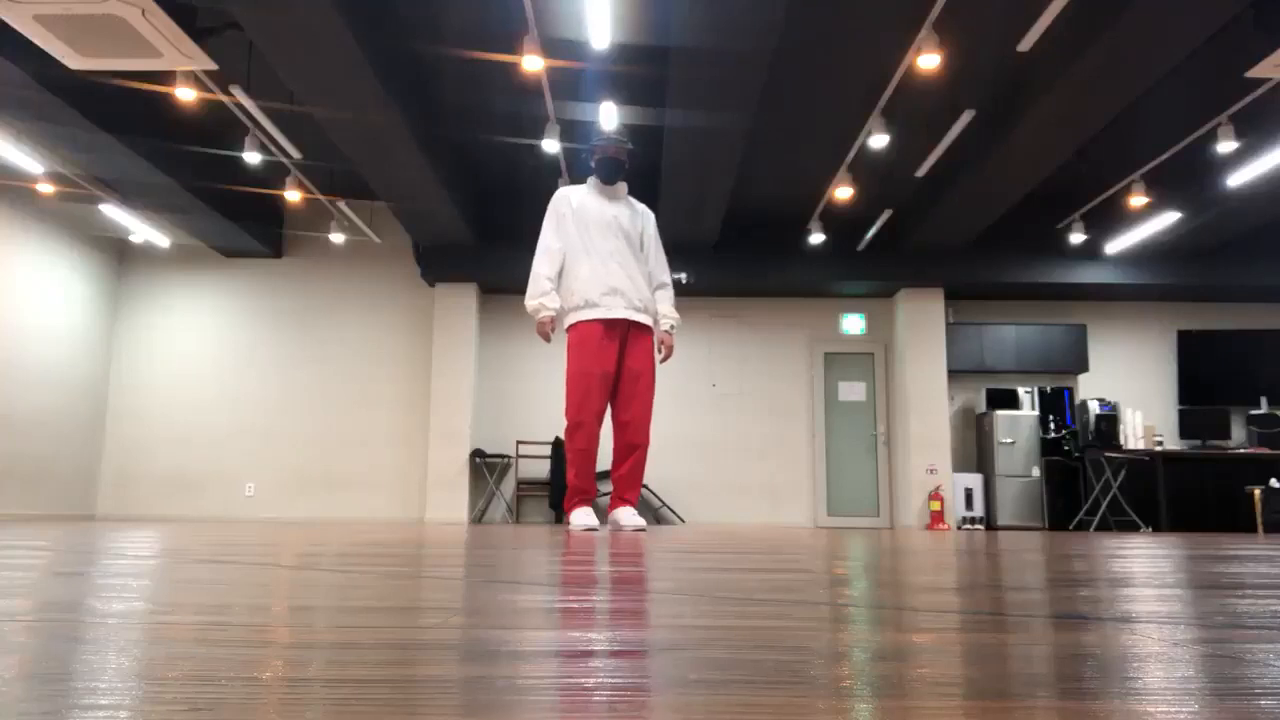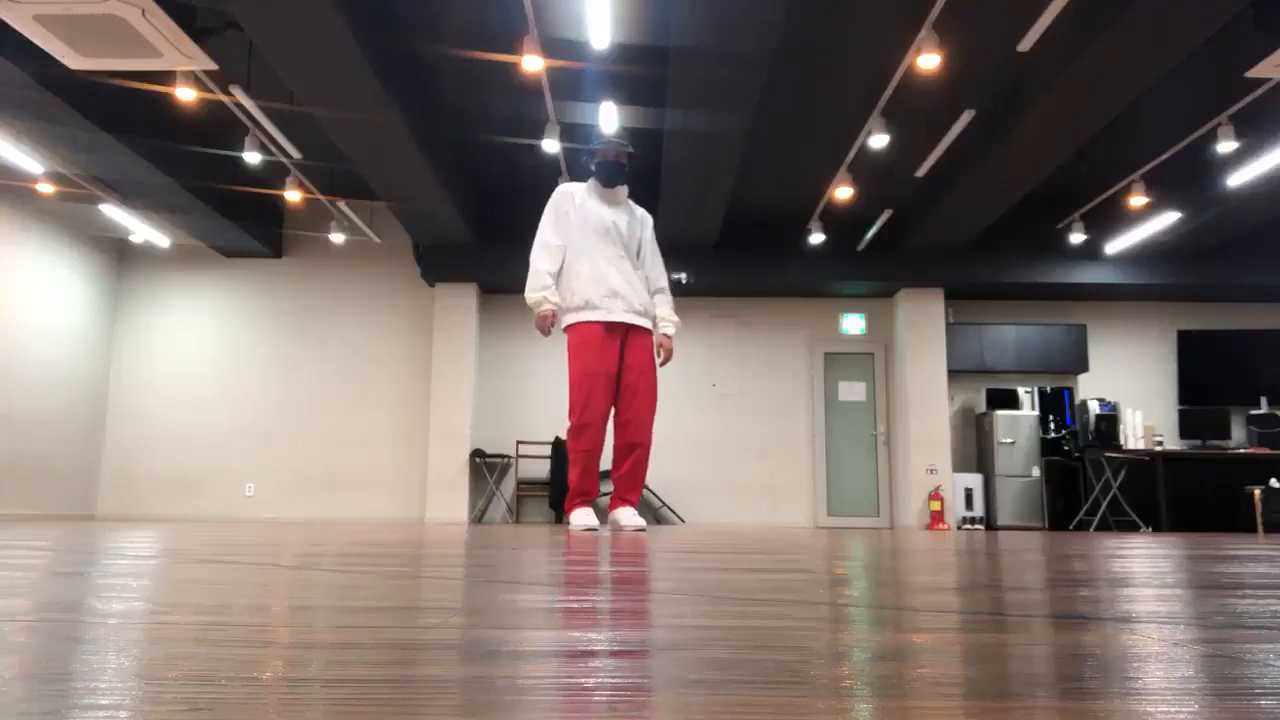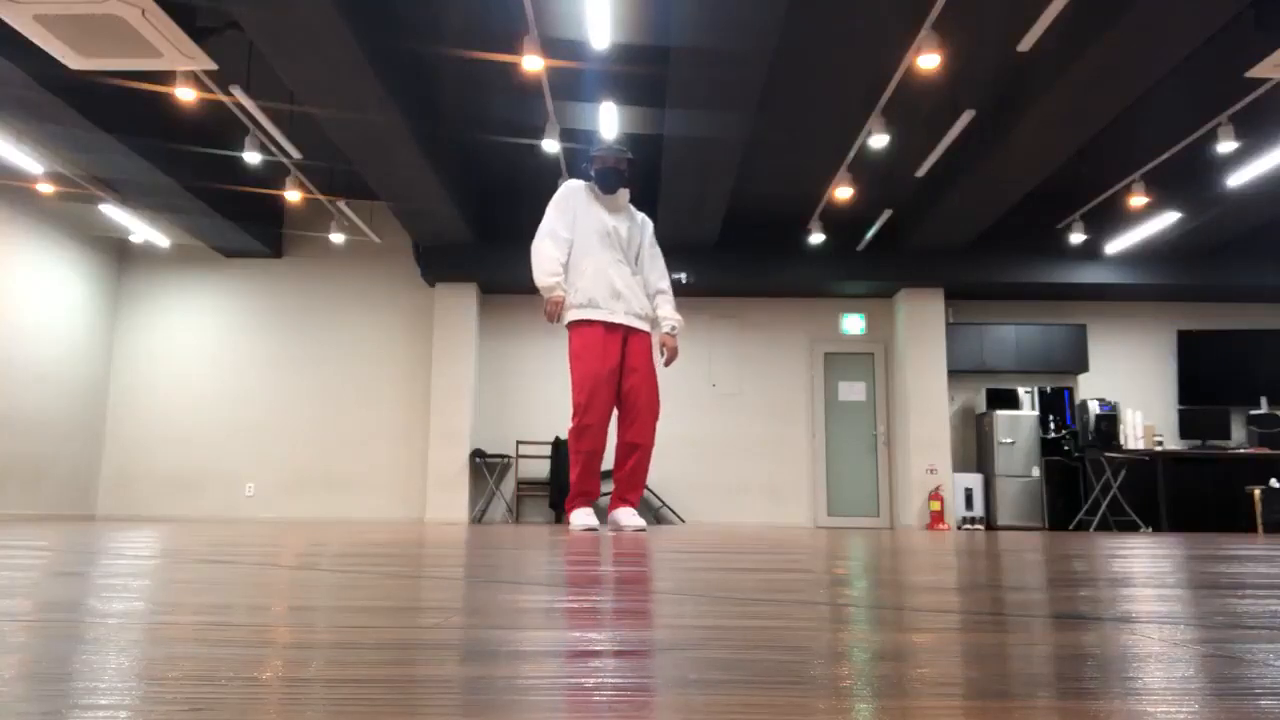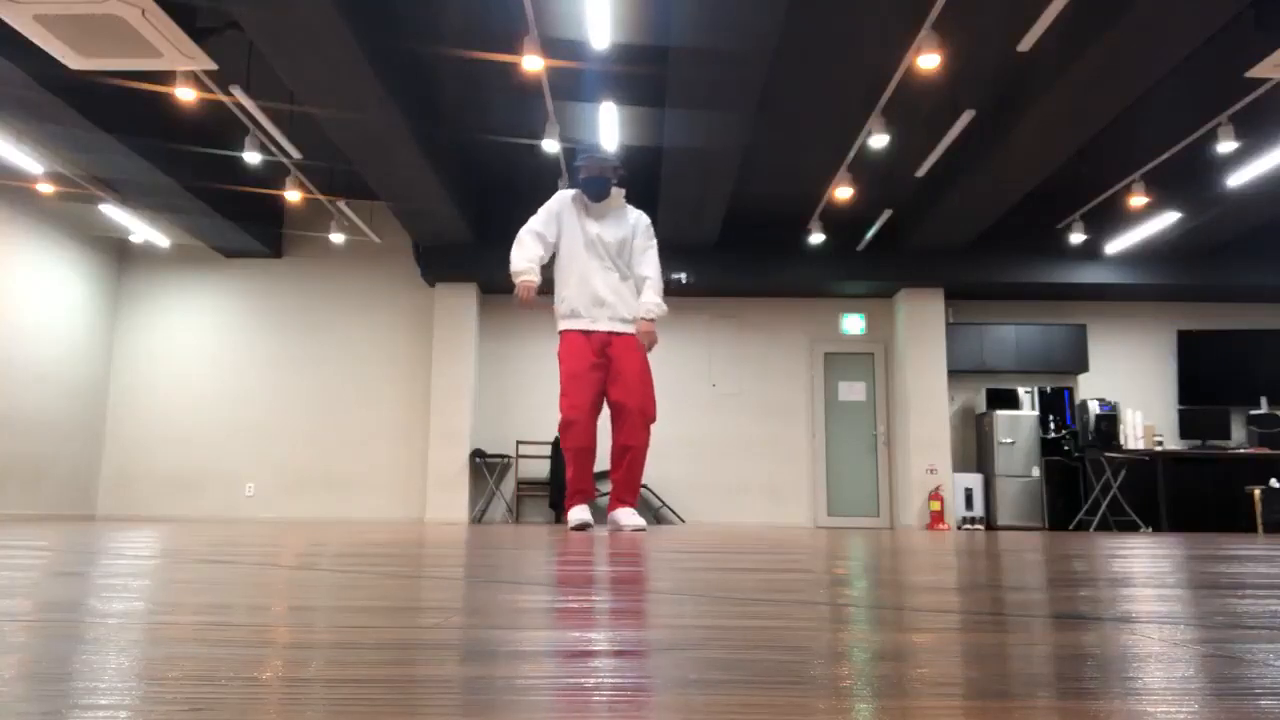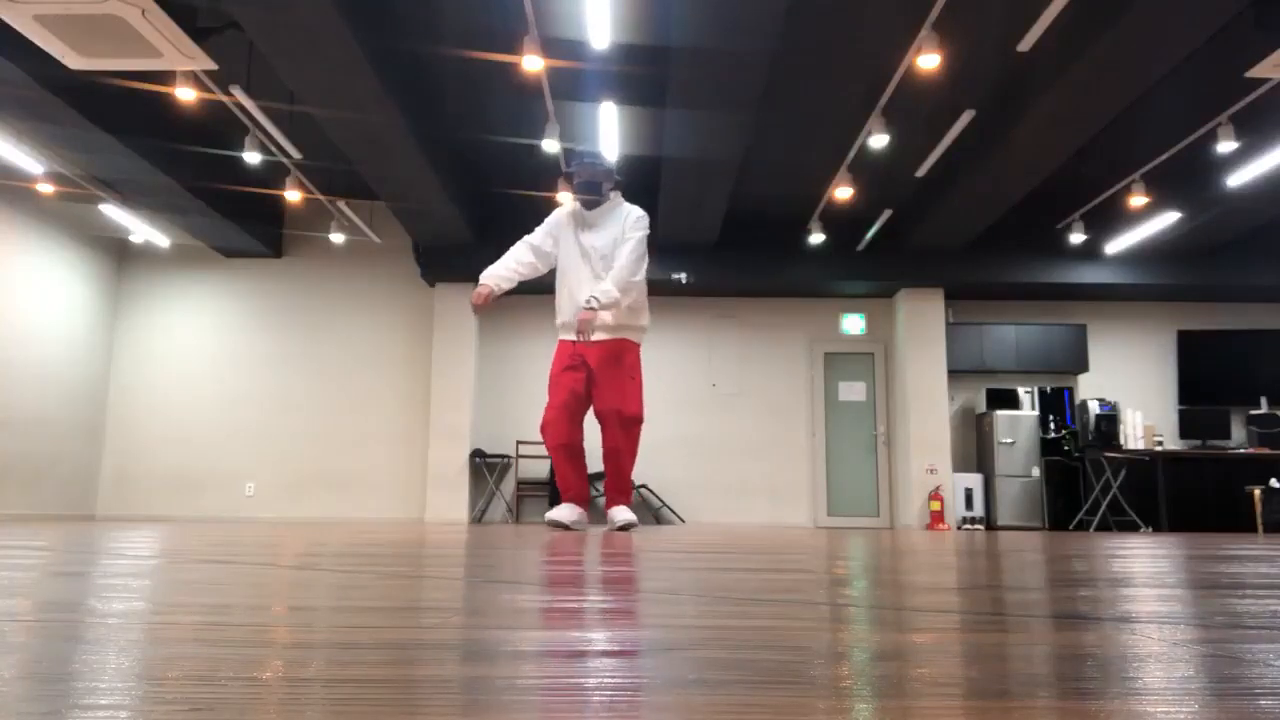
dt=0.5s
person 1, frame 1
left shoulder: (642, 214)
right shoulder: (568, 199)
left elbow: (658, 271)
right elbow: (549, 253)
left wrist: (666, 322)
right wrist: (544, 304)
left hip: (638, 320)
right hip: (589, 316)
left knee: (635, 417)
right knee: (584, 413)
left ankle: (623, 503)
right ankle: (580, 503)
person 1, frame 2
left shoulder: (641, 217)
right shoulder: (568, 197)
left elbow: (655, 274)
right elbow: (547, 249)
left wrist: (666, 326)
right wrist: (544, 298)
left hip: (638, 322)
right hip: (588, 317)
left knee: (638, 416)
right knee: (588, 412)
left ankle: (624, 503)
right ankle: (580, 504)
person 1, frame 3
left shoulder: (640, 221)
right shoulder: (573, 194)
left elbow: (656, 275)
right elbow: (549, 241)
left wrist: (668, 325)
right wrist: (553, 286)
left hip: (636, 324)
right hip: (590, 318)
left knee: (641, 414)
right knee: (591, 410)
left ankle: (624, 504)
right ankle: (580, 504)
person 1, frame 4
left shoulder: (636, 219)
right shoulder: (564, 204)
left elbow: (649, 271)
right elbow: (531, 236)
left wrist: (648, 313)
right wrist: (526, 270)
left hip: (627, 330)
right hip: (577, 327)
left knee: (636, 415)
right knee: (577, 414)
left ankle: (622, 504)
right ankle: (579, 501)
person 1, frame 5
left shoulder: (632, 217)
right shoulder: (563, 217)
left elbow: (627, 268)
right elbow: (530, 251)
left wrist: (594, 303)
right wrist: (492, 279)
left hip: (617, 334)
right hip: (571, 337)
left knee: (621, 415)
right knee: (559, 419)
left ankle: (618, 501)
right ankle: (574, 501)
